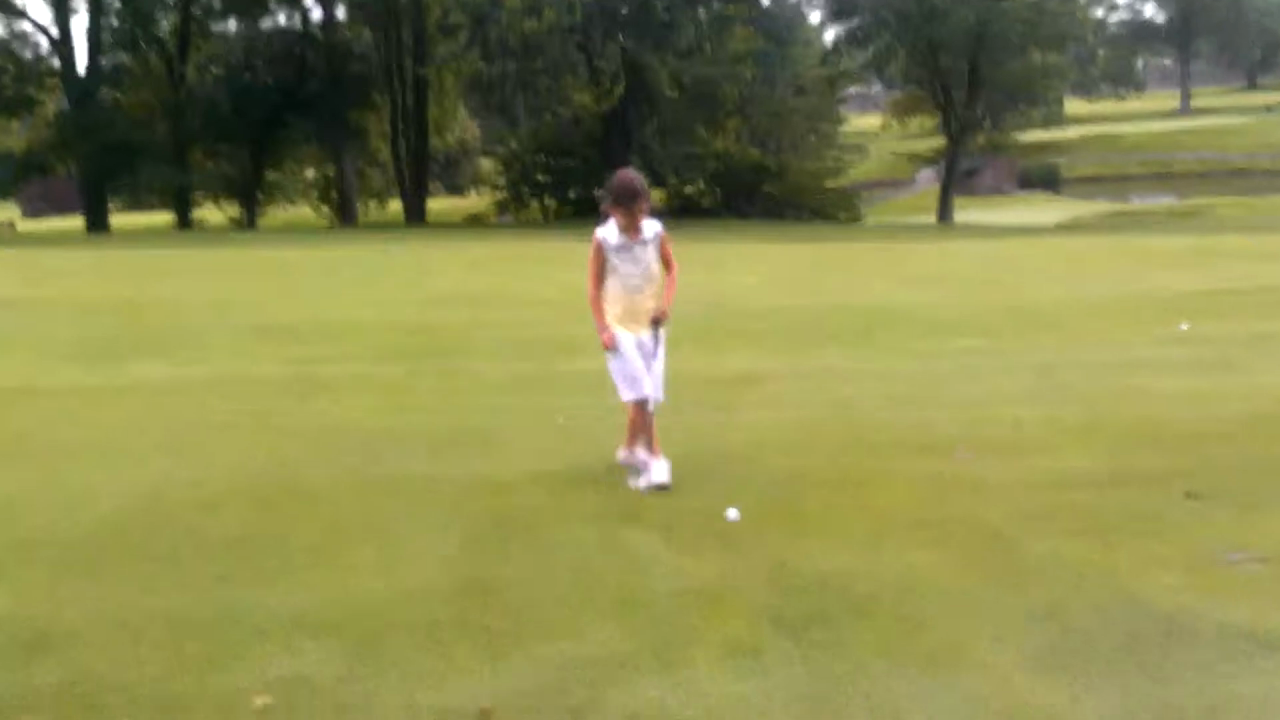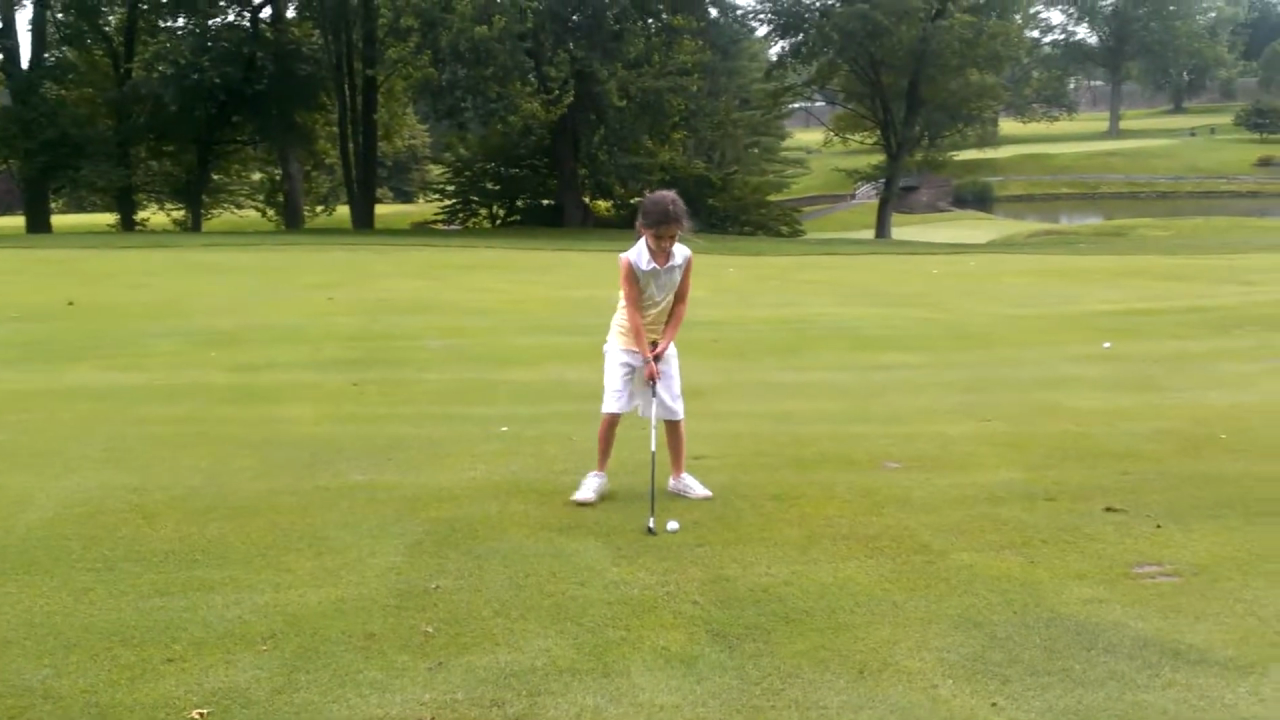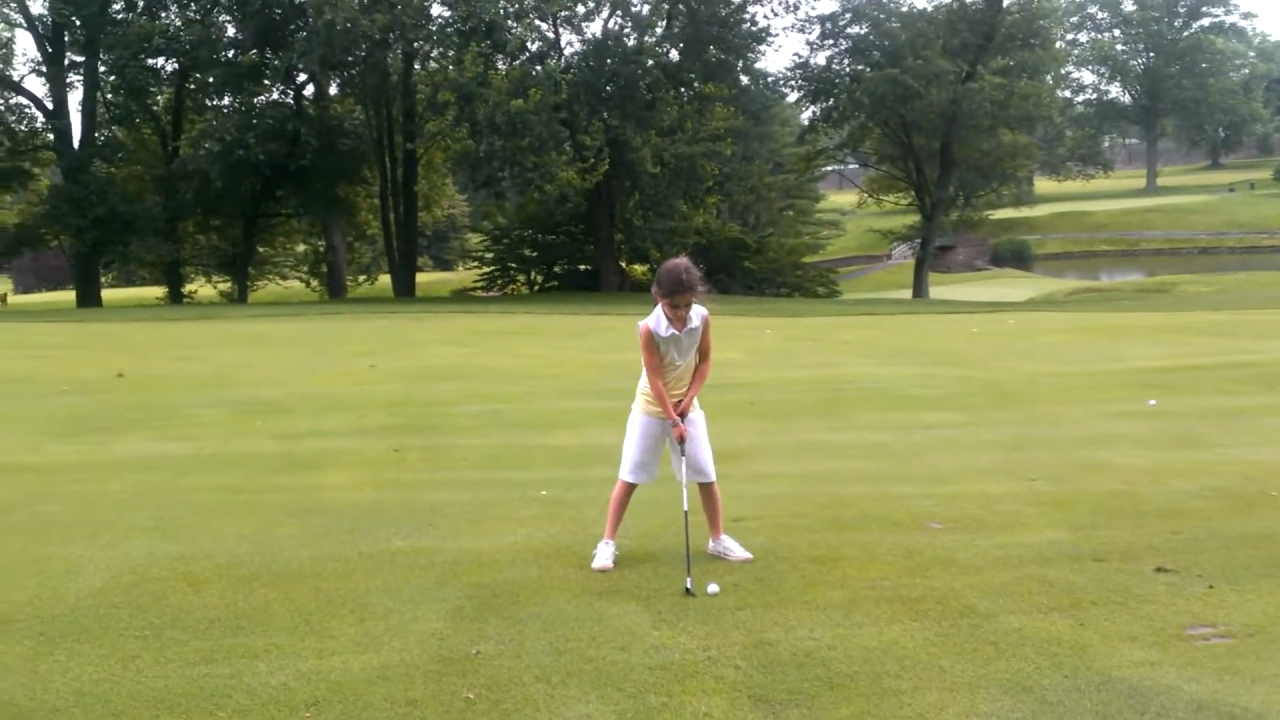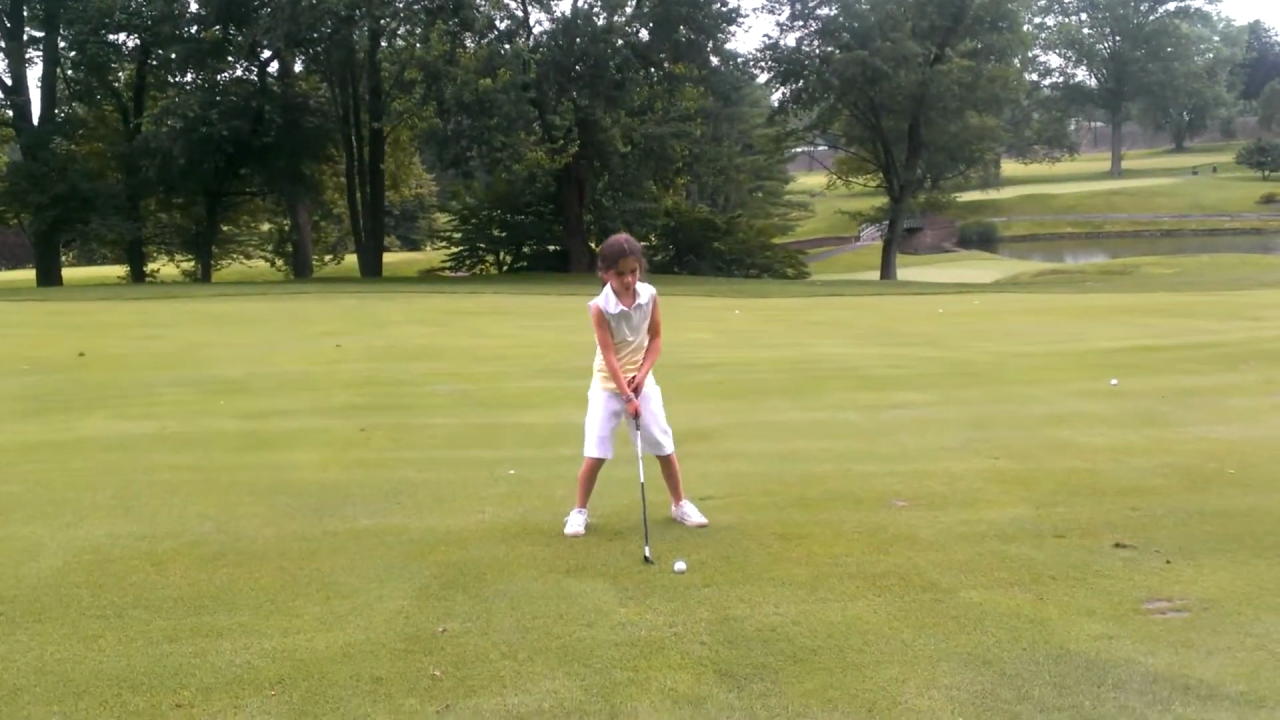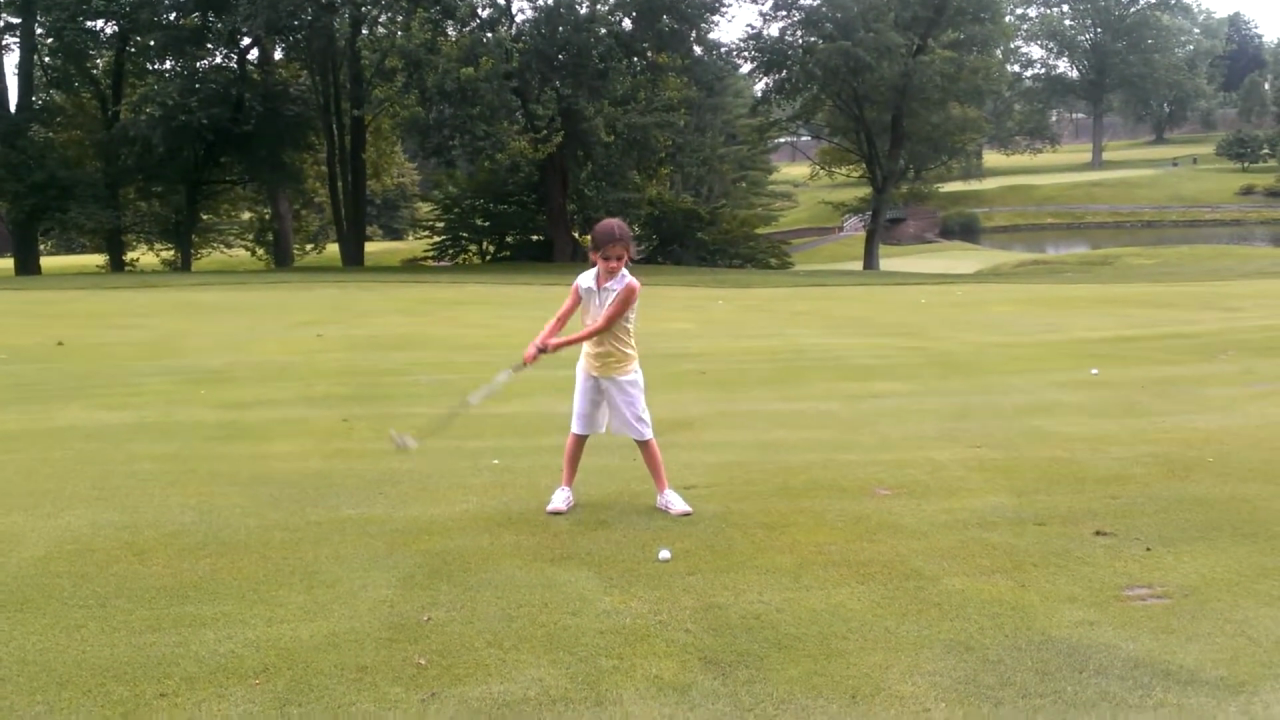
dt=0.7s
person 1, frame 1
left shoulder: (656, 232)
right shoulder: (603, 238)
left elbow: (671, 269)
right elbow: (594, 286)
left wrist: (665, 304)
right wrist: (603, 328)
left hip: (650, 325)
right hip: (620, 328)
left knee: (650, 396)
right knee: (640, 394)
left ankle: (629, 450)
right ankle: (654, 458)
person 1, frame 2
left shoulder: (684, 257)
right shoulder: (630, 261)
left elbow: (680, 303)
right elbow: (634, 313)
left wrist: (664, 343)
right wrist: (645, 357)
left hip: (661, 343)
right hip: (625, 343)
left knee: (674, 411)
right knee: (613, 408)
left ankle: (679, 477)
right ankle: (598, 475)
person 1, frame 3
left shoulder: (702, 318)
right shoulder: (648, 328)
left elbow: (704, 361)
right elbow: (655, 378)
left wrist: (688, 399)
right wrist: (672, 420)
left hip: (687, 407)
right hip: (651, 409)
left knee: (706, 474)
right knee: (629, 476)
left ankle: (718, 539)
right ankle: (608, 543)
person 1, frame 4
left shoulder: (650, 296)
right shoulder: (600, 308)
left elbow: (655, 338)
right elbow: (610, 355)
left wrist: (642, 375)
right wrist: (626, 396)
left hip: (642, 383)
right hip: (608, 386)
left knee: (664, 447)
right knee: (596, 453)
left ankle: (680, 504)
right ankle: (579, 511)
person 1, frame 5
left shoulder: (629, 286)
right shoulder: (583, 282)
left elbow: (601, 326)
right elbow: (560, 318)
left wrist: (561, 343)
right wrist: (539, 342)
left hip: (623, 370)
right hip: (589, 367)
left knee: (642, 432)
right knee: (578, 430)
left ankle: (664, 492)
right ankle: (565, 489)
